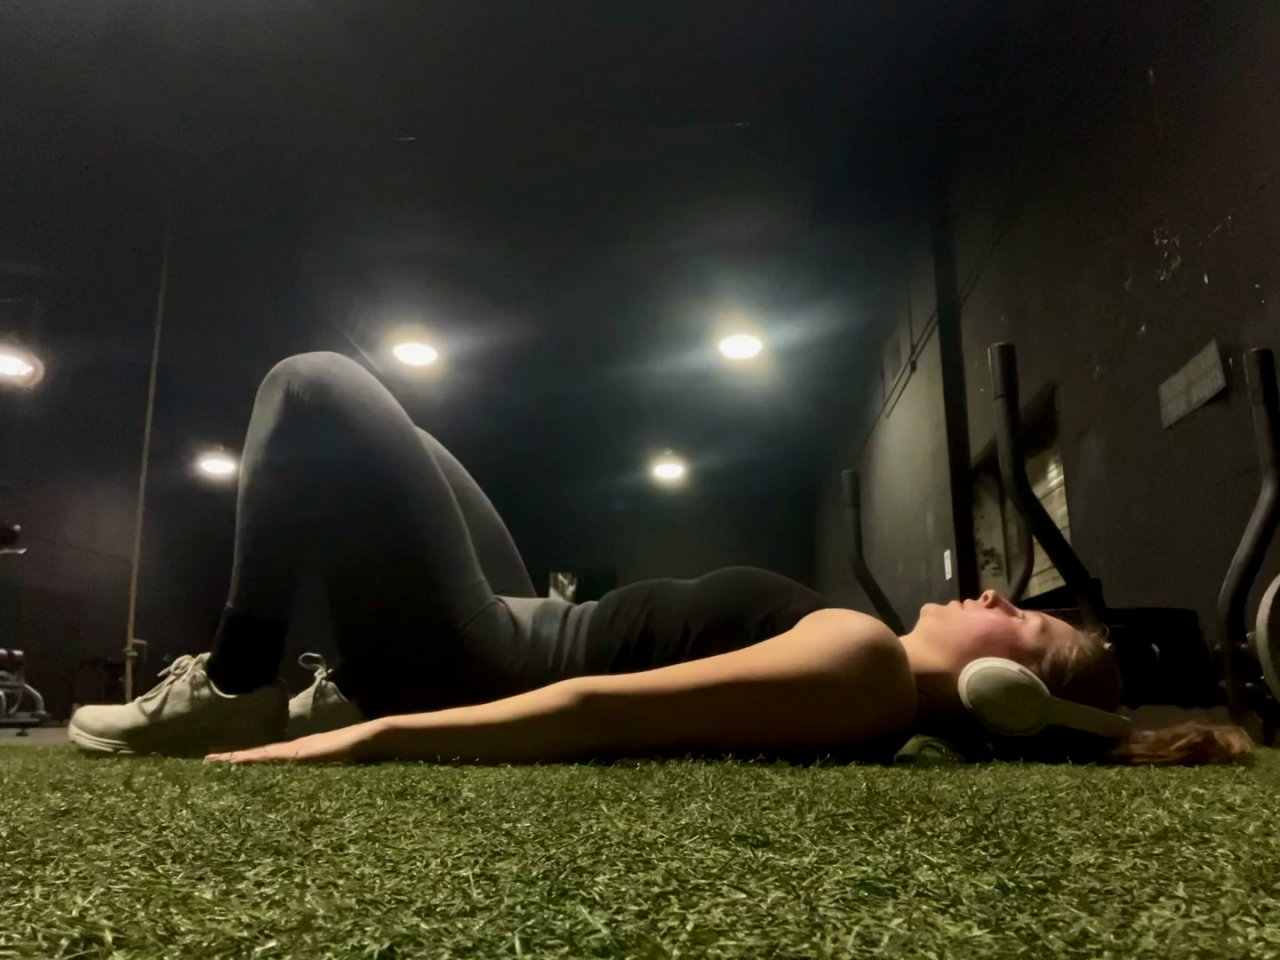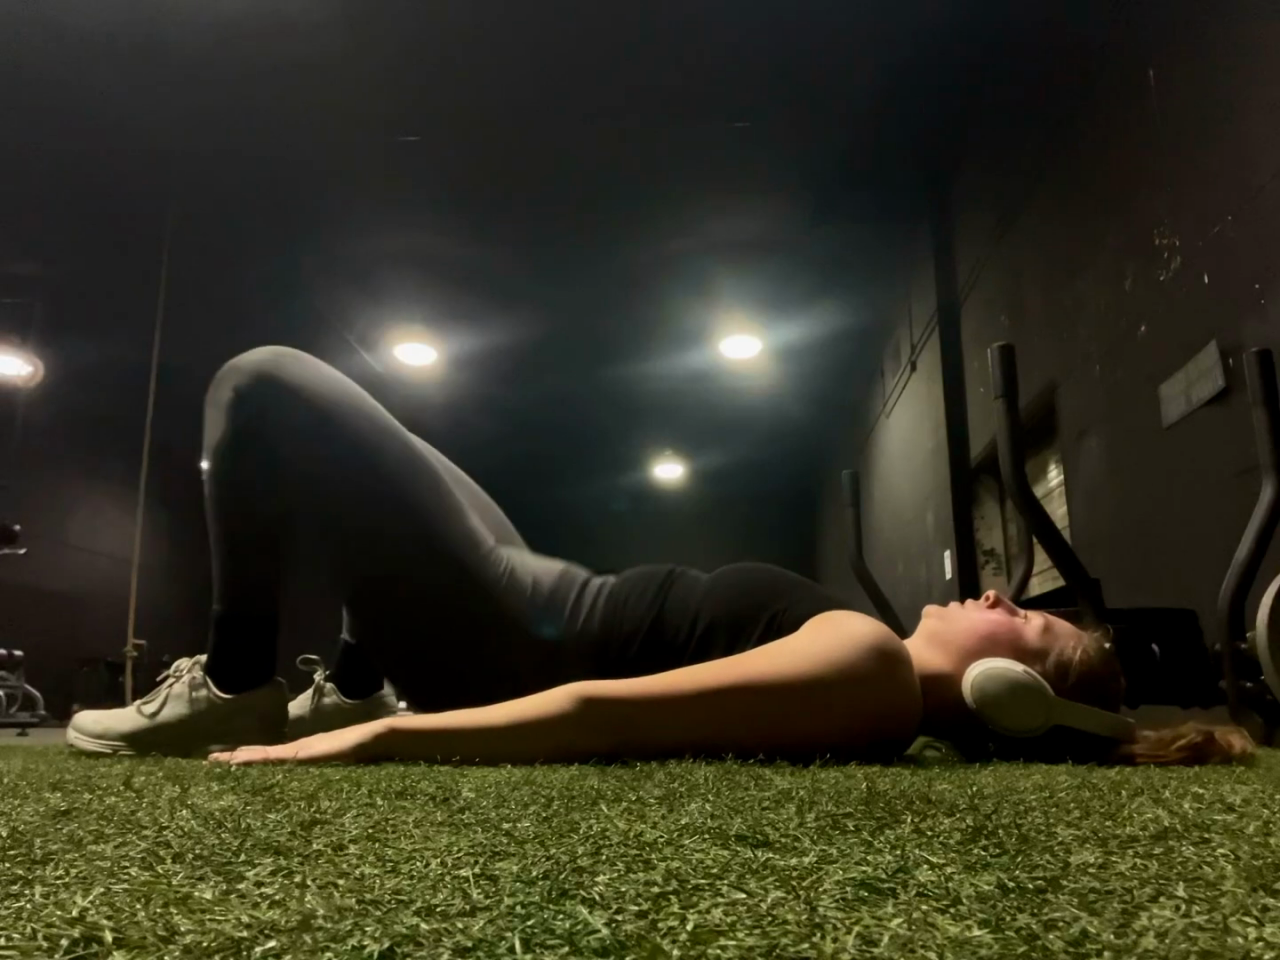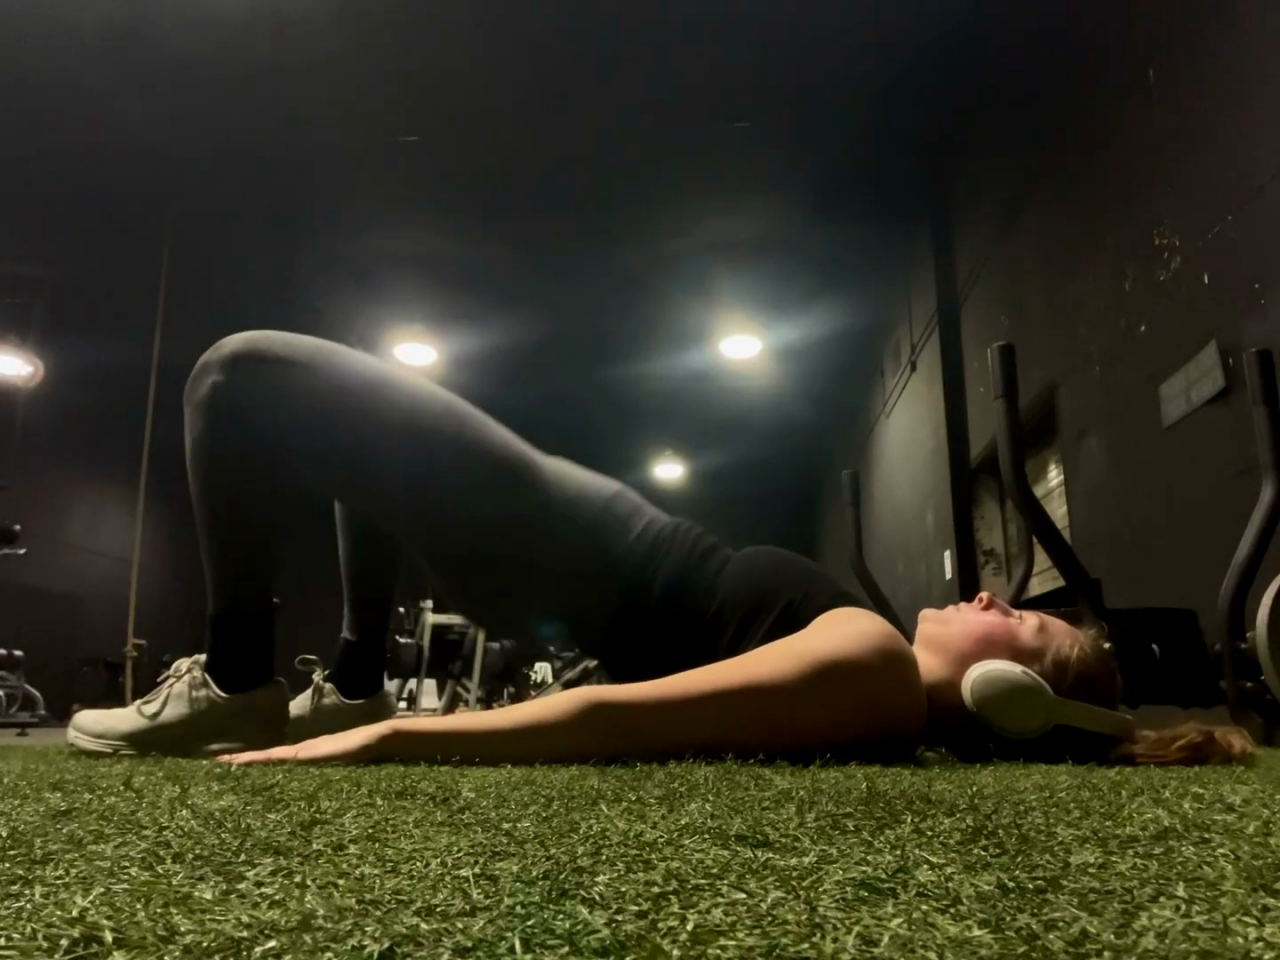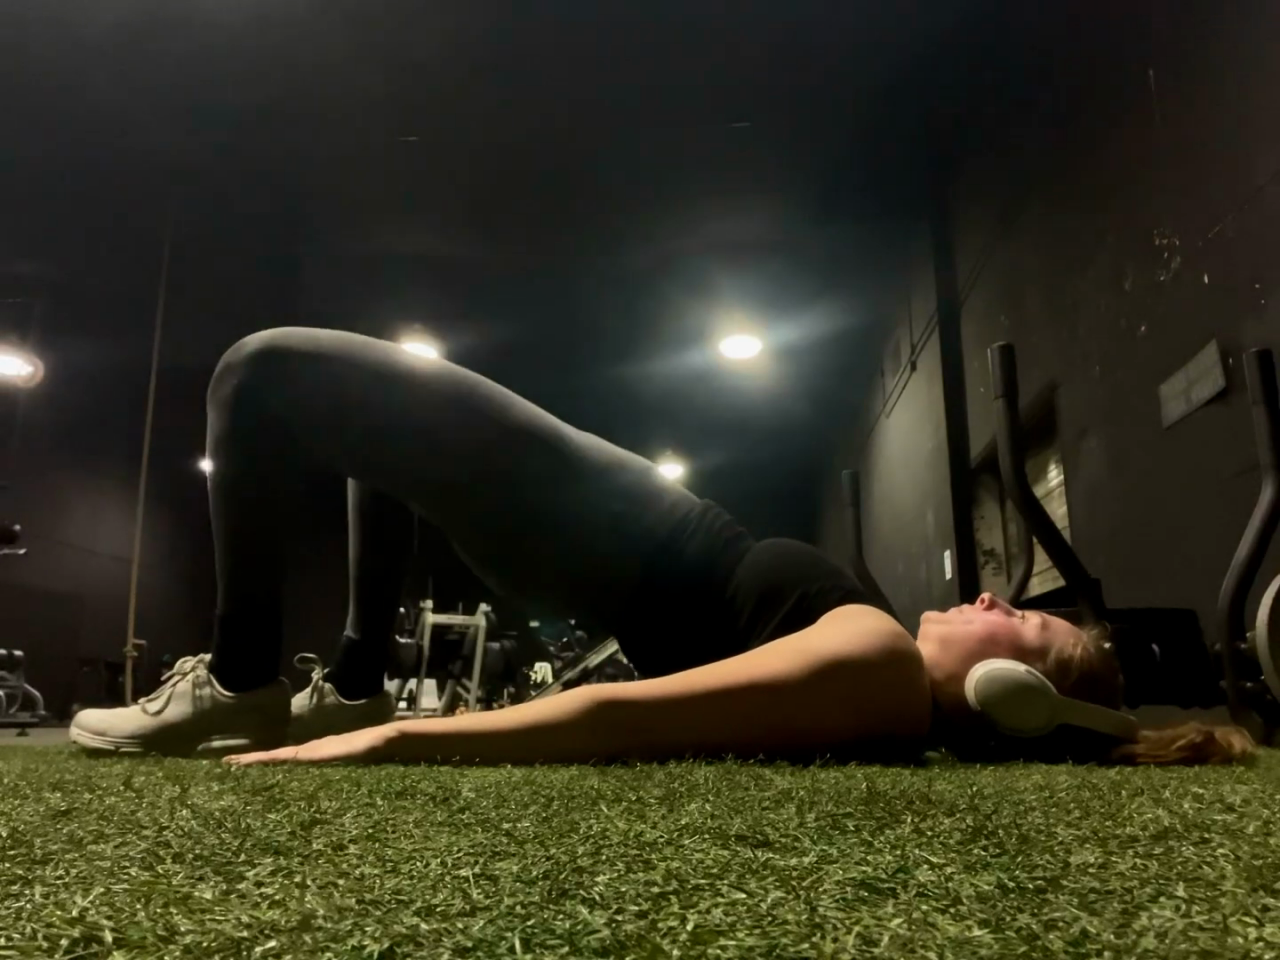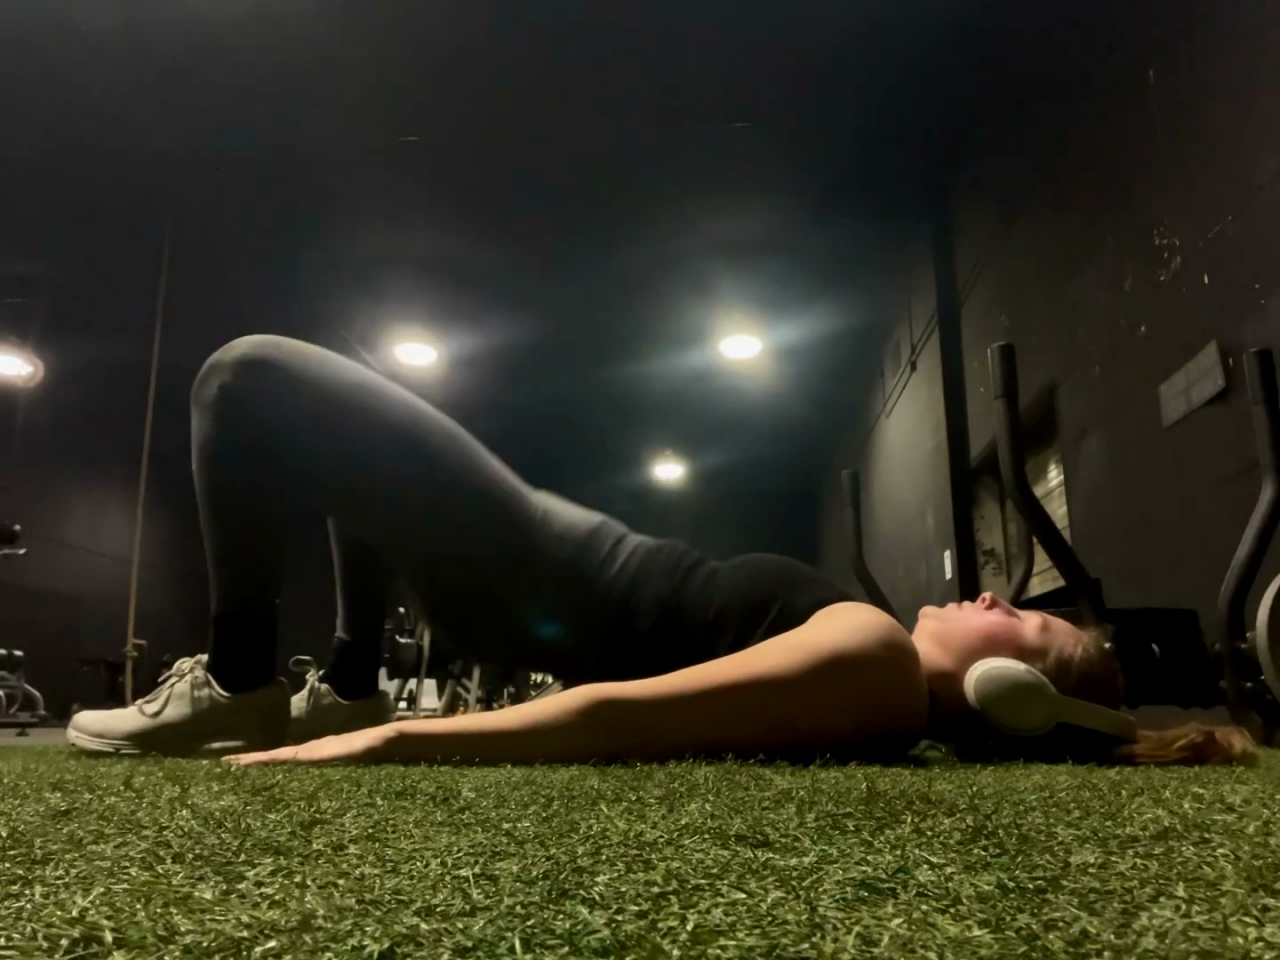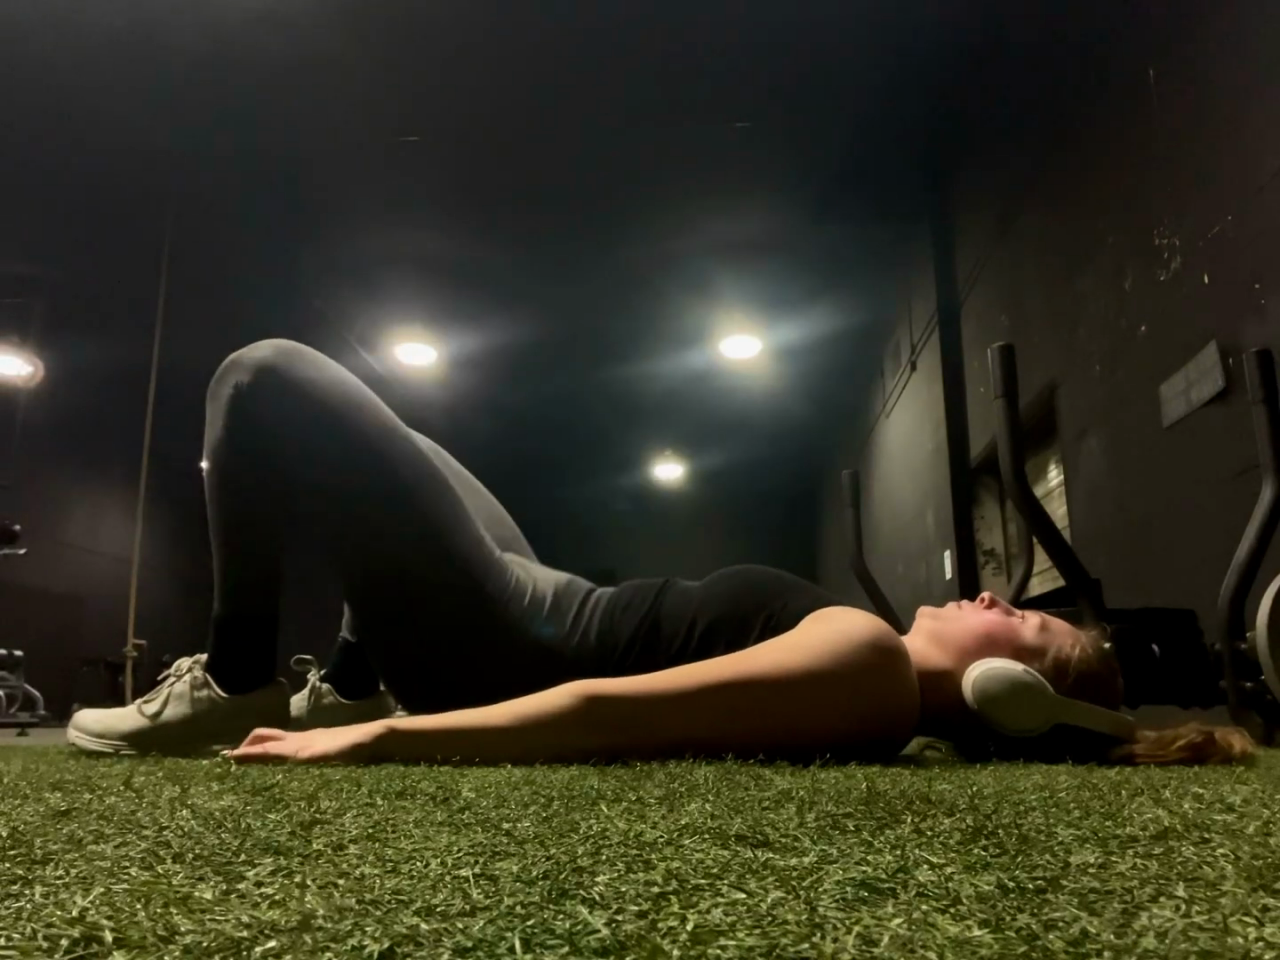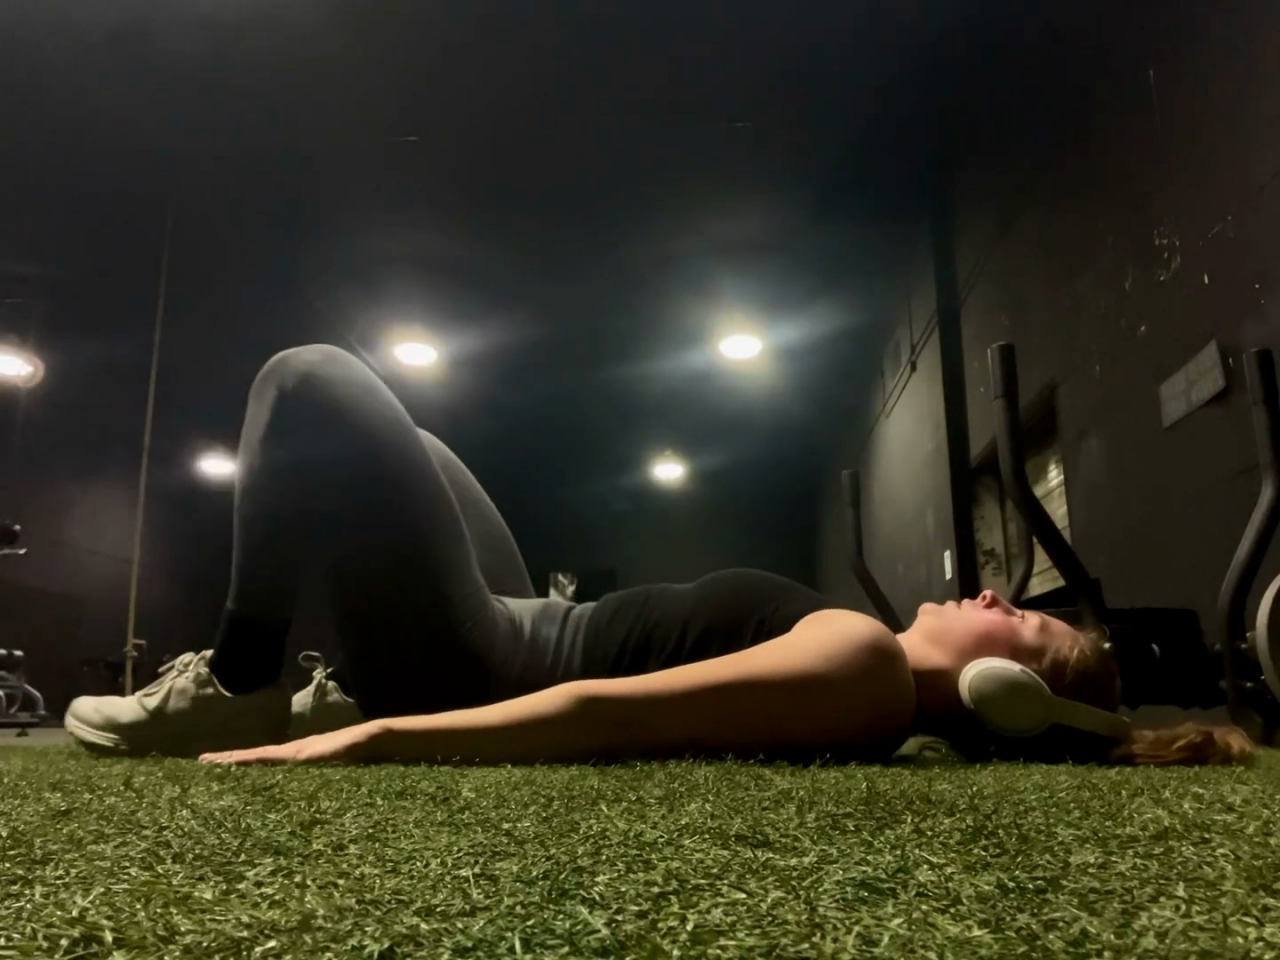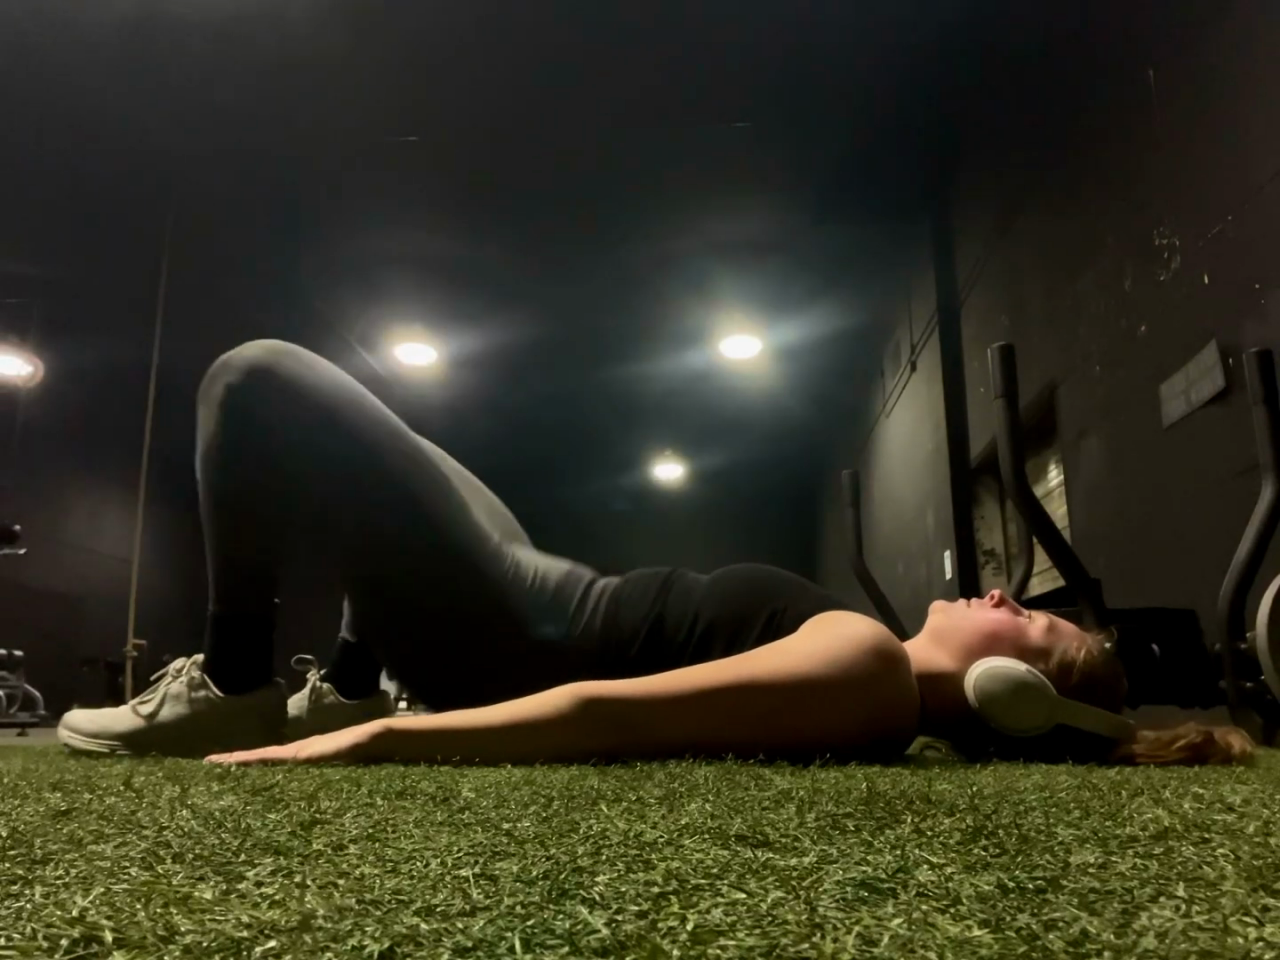
dt=0.4s
person 1, frame 1
left shoulder: (855, 667)
right shoulder: (887, 686)
left elbow: (604, 713)
left wrist: (371, 737)
left hip: (481, 665)
right hip: (524, 628)
left knee: (316, 386)
right knee: (397, 441)
left ankle: (233, 690)
right ankle: (338, 689)
person 1, frame 2
left shoulder: (863, 672)
right shoulder: (898, 689)
left elbow: (604, 717)
left wrist: (379, 742)
left hip: (503, 628)
right hip: (538, 607)
left knee: (262, 387)
right knee: (369, 453)
left ankle: (231, 693)
right ankle: (348, 687)
person 1, frame 3
left shoulder: (865, 674)
right shoulder: (900, 688)
left elbow: (610, 721)
left wrist: (384, 741)
right hip: (580, 545)
left knee: (240, 378)
right knee: (368, 431)
left ankle: (232, 693)
right ankle: (347, 683)
person 1, frame 4
left shoulder: (874, 673)
right shoulder: (905, 689)
left elbow: (621, 722)
left wrist: (392, 744)
right hip: (608, 522)
left knee: (266, 374)
right knee: (373, 418)
left ankle: (238, 690)
right ankle: (352, 684)
person 1, frame 5
left shoulder: (873, 664)
right shoulder: (903, 682)
left elbow: (617, 719)
left wrist: (388, 743)
left hip: (535, 583)
right hip: (568, 566)
left knee: (247, 381)
right knee: (354, 447)
left ankle: (235, 692)
right ankle: (342, 686)
person 1, frame 6
left shoulder: (861, 667)
right shoulder: (892, 689)
left elbow: (609, 716)
left wrist: (375, 743)
left hip: (494, 641)
right hip: (537, 609)
left knee: (266, 381)
right knee: (389, 442)
left ankle: (232, 691)
right ankle: (346, 687)
person 1, frame 7
left shoulder: (857, 670)
right shoulder: (884, 688)
left elbow: (604, 716)
left wrist: (367, 740)
left hip: (473, 669)
right hip: (520, 636)
left knee: (310, 382)
right knee: (411, 450)
left ankle: (235, 689)
right ankle: (339, 690)
person 1, frame 8
left shoulder: (862, 675)
right shoulder: (896, 691)
left elbow: (606, 718)
left wrist: (375, 743)
left hip: (500, 625)
right hip: (537, 611)
left knee: (255, 382)
right knee: (379, 451)
left ankle: (229, 693)
right ankle: (343, 686)
